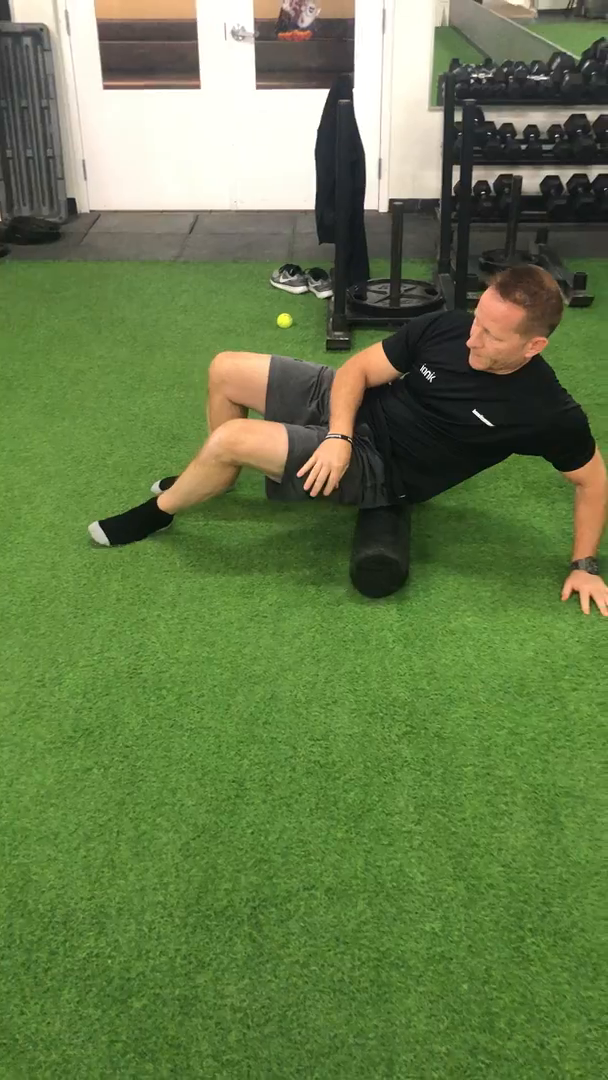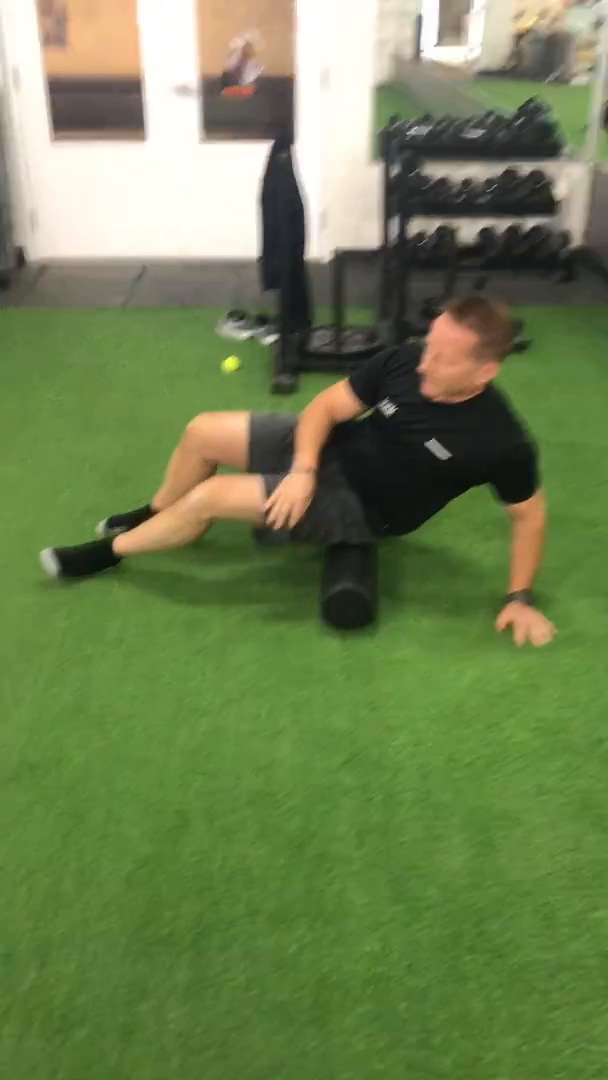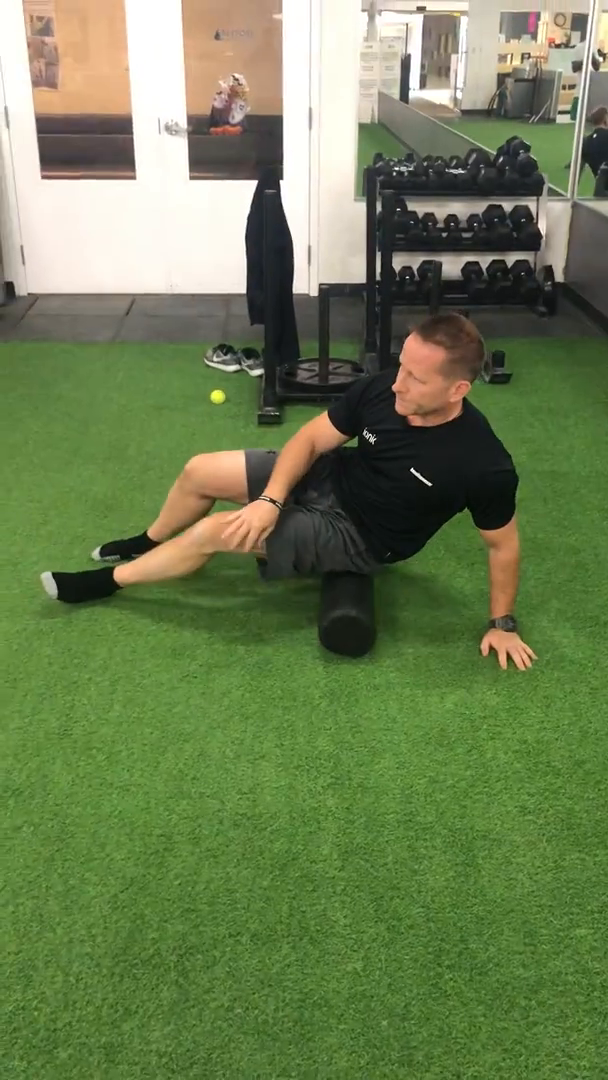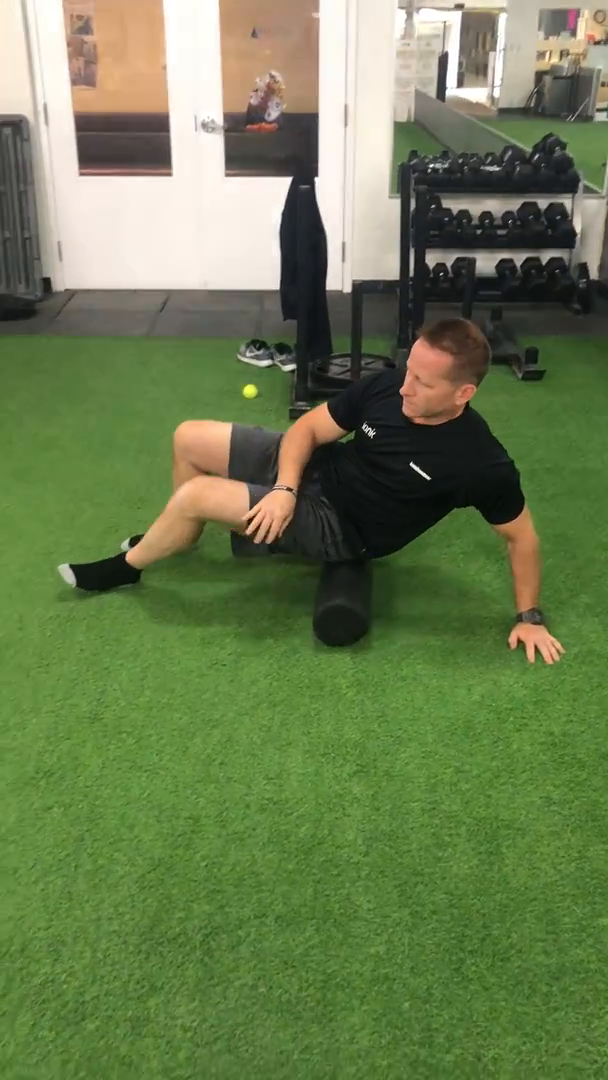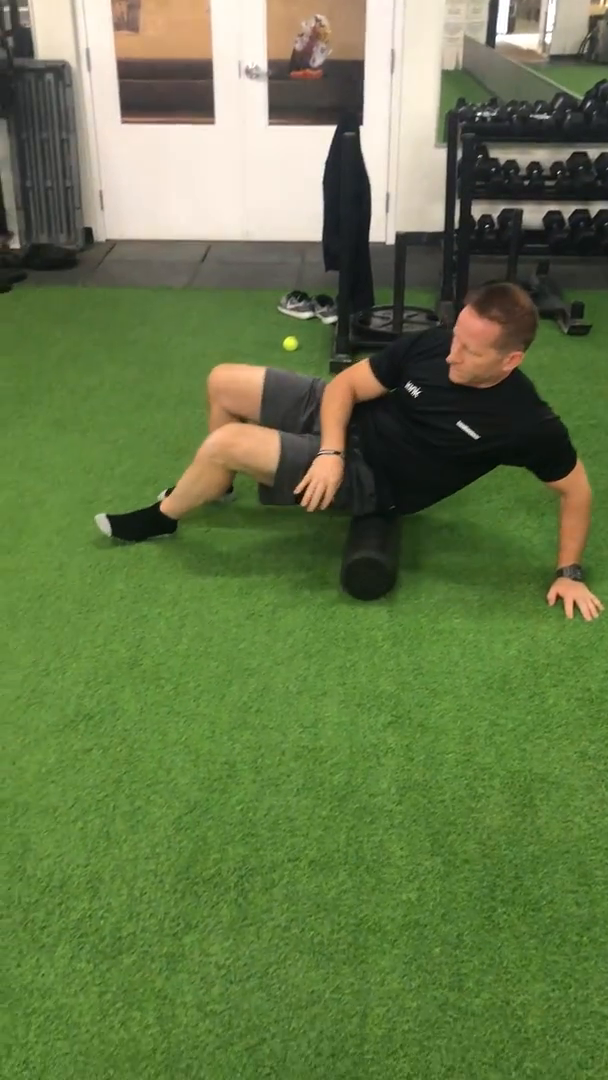
dt=0.5s
person 1, frame 1
left shoulder: (546, 412)
right shoulder: (445, 328)
right elbow: (357, 369)
right wrist: (338, 437)
left hip: (379, 466)
right hip: (355, 406)
left knee: (230, 440)
right knee: (226, 370)
left ankle: (157, 513)
right ankle: (209, 478)
person 1, frame 2
left shoulder: (500, 441)
right shoulder: (404, 361)
left elbow: (529, 515)
right elbow: (326, 406)
left wrist: (519, 599)
right wrist: (305, 470)
left hip: (358, 505)
right hip: (331, 448)
left knee: (210, 499)
right knee: (202, 433)
left ankle: (110, 553)
right ankle: (152, 514)
person 1, frame 3
left shoulder: (482, 465)
right shoulder: (381, 390)
left elbow: (503, 546)
right elbow: (310, 438)
left wrist: (502, 624)
right wrist: (272, 500)
left hip: (357, 536)
right hip: (327, 479)
left knee: (214, 532)
right knee: (199, 471)
left ankle: (108, 581)
right ankle: (148, 542)
person 1, frame 4
left shoulder: (480, 463)
right shoulder: (386, 386)
left elbow: (521, 535)
right elbow: (308, 428)
left wrist: (529, 617)
right wrist: (285, 489)
left hip: (336, 524)
right hip: (313, 469)
left knee: (195, 494)
right knee: (188, 438)
left ankle: (125, 568)
right ankle: (180, 535)
person 1, frame 5
left shoulder: (526, 423)
right shoulder: (431, 345)
left elbow: (575, 489)
right elbow: (347, 384)
left wrist: (569, 573)
right wrist: (330, 452)
left hip: (367, 475)
right hip: (346, 421)
left knee: (223, 445)
right knee: (224, 382)
left ankle: (161, 518)
right ankle: (217, 485)
